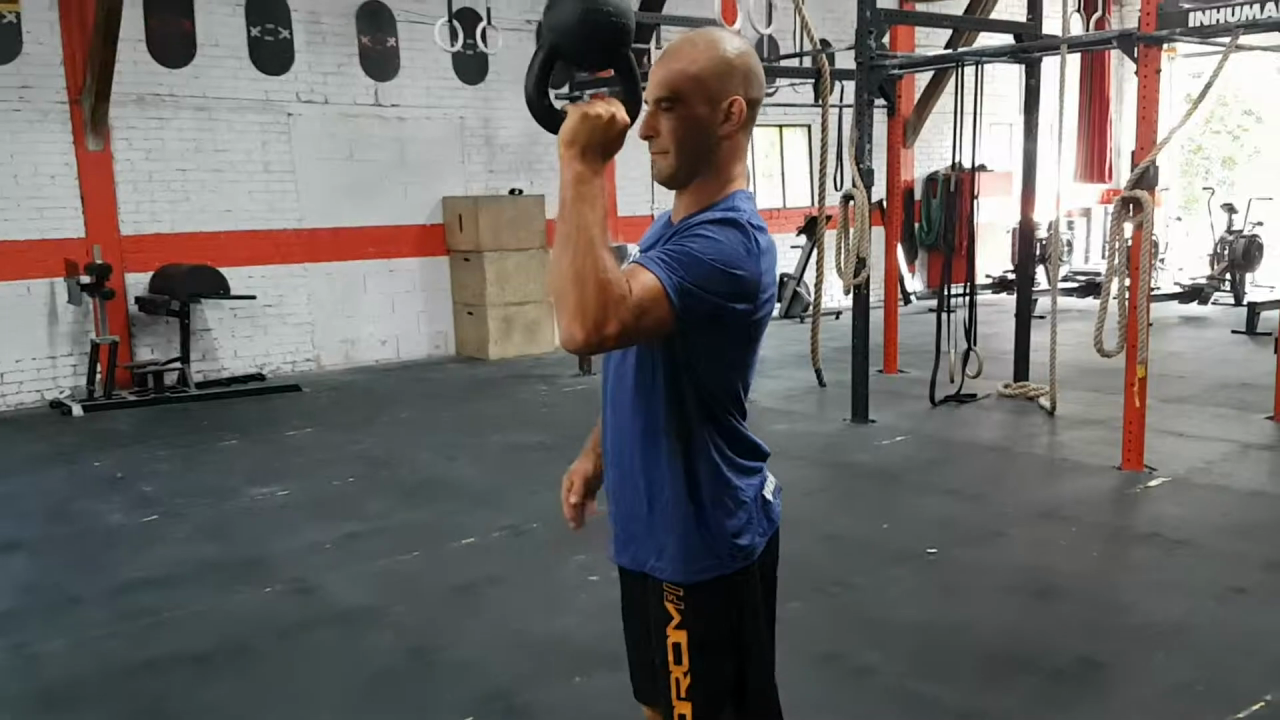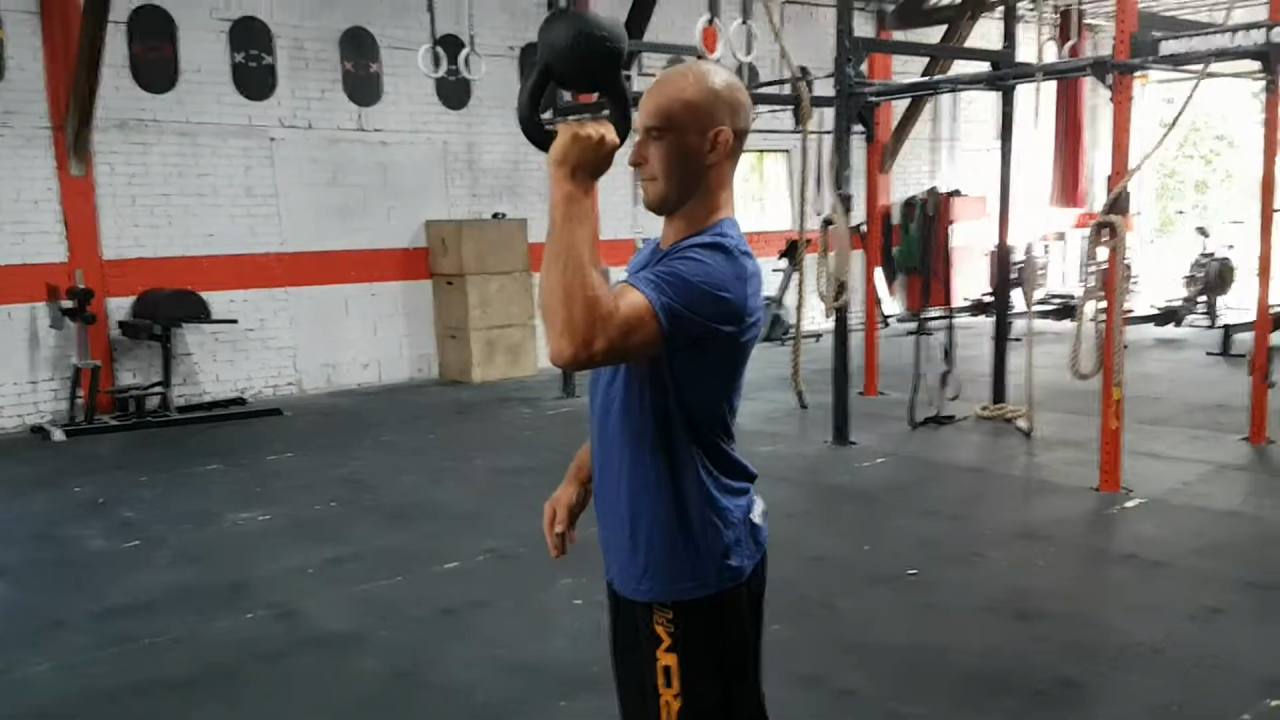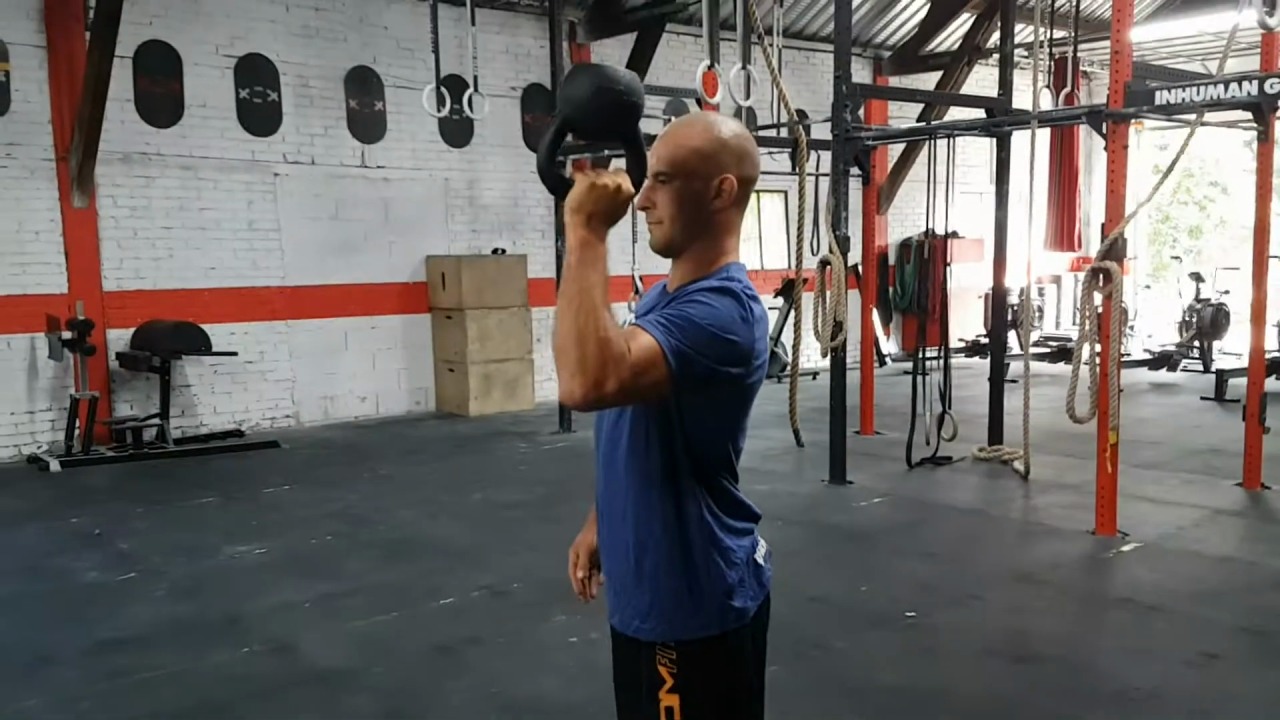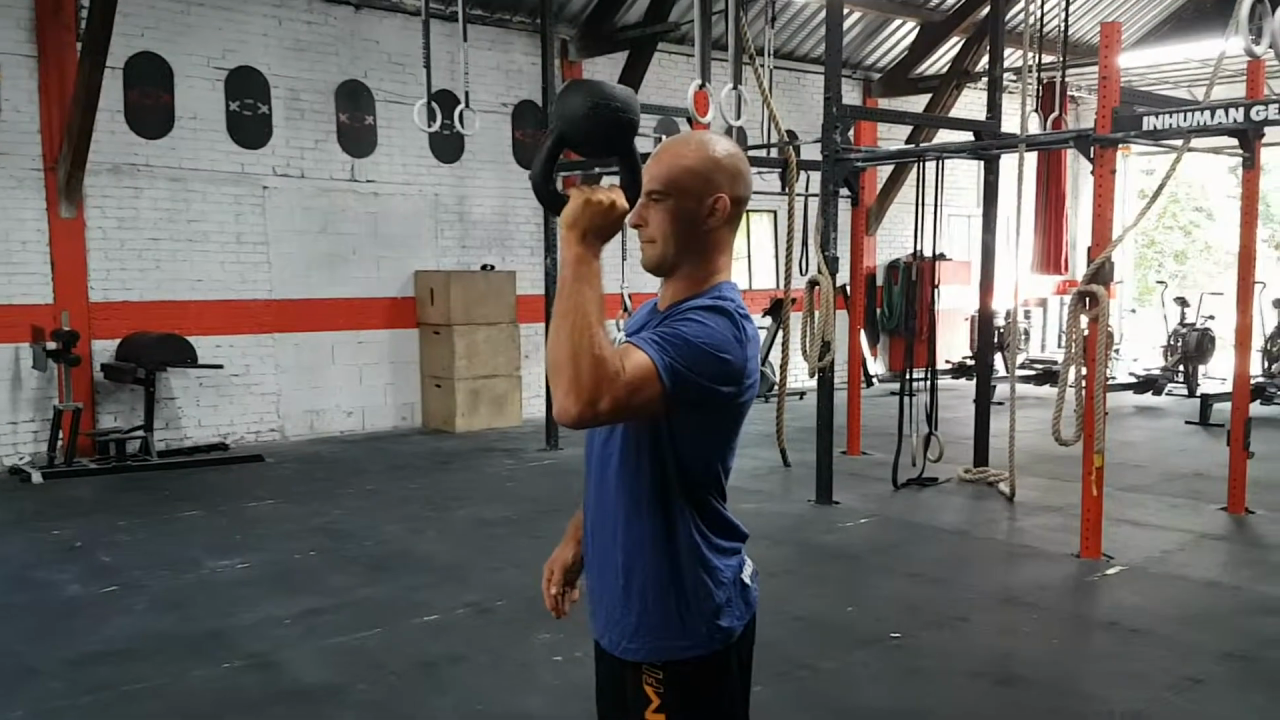
dt=0.5s
person 1, frame 1
left shoulder: (728, 241)
right shoulder: (678, 224)
left elbow: (588, 324)
left wrist: (582, 165)
right wrist: (595, 452)
left hip: (706, 538)
right hip: (659, 525)
person 1, frame 2
left shoulder: (715, 266)
right shoulder: (660, 254)
left elbow: (577, 340)
left wrist: (571, 185)
right wrist: (579, 479)
left hip: (694, 560)
right hip: (646, 550)
person 1, frame 3
left shoulder: (722, 309)
right shoulder: (666, 296)
left elbow: (588, 382)
left wrist: (585, 231)
right wrist: (599, 523)
left hip: (696, 603)
right hip: (648, 591)
person 1, frame 4
left shoulder: (715, 329)
right shoulder: (655, 316)
left elbow: (581, 400)
left wrist: (581, 246)
right wrist: (577, 538)
left hip: (682, 621)
right hip: (633, 609)
